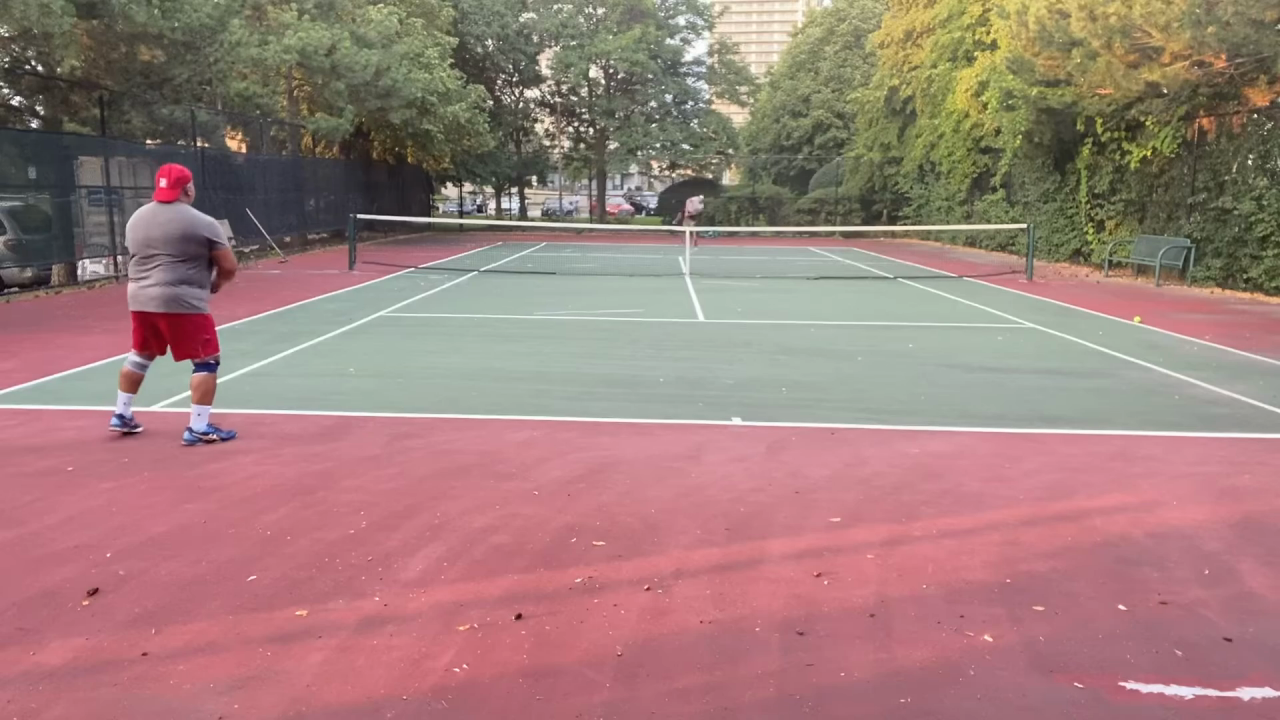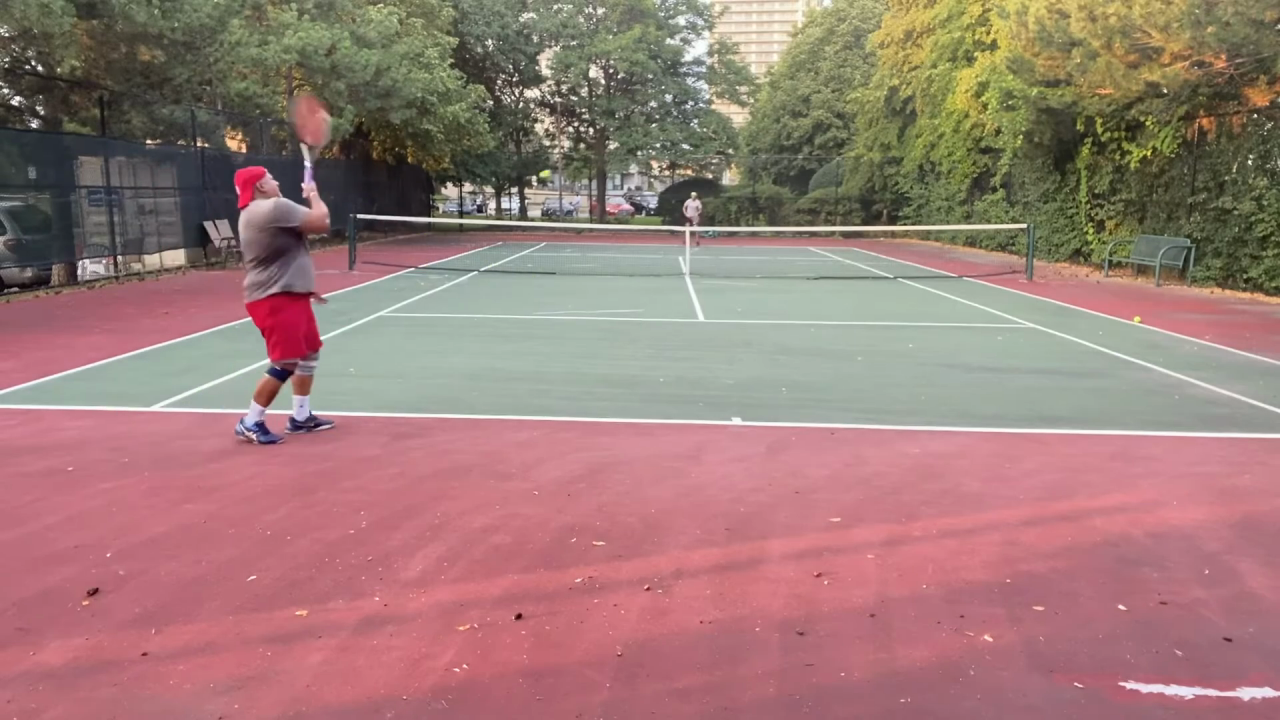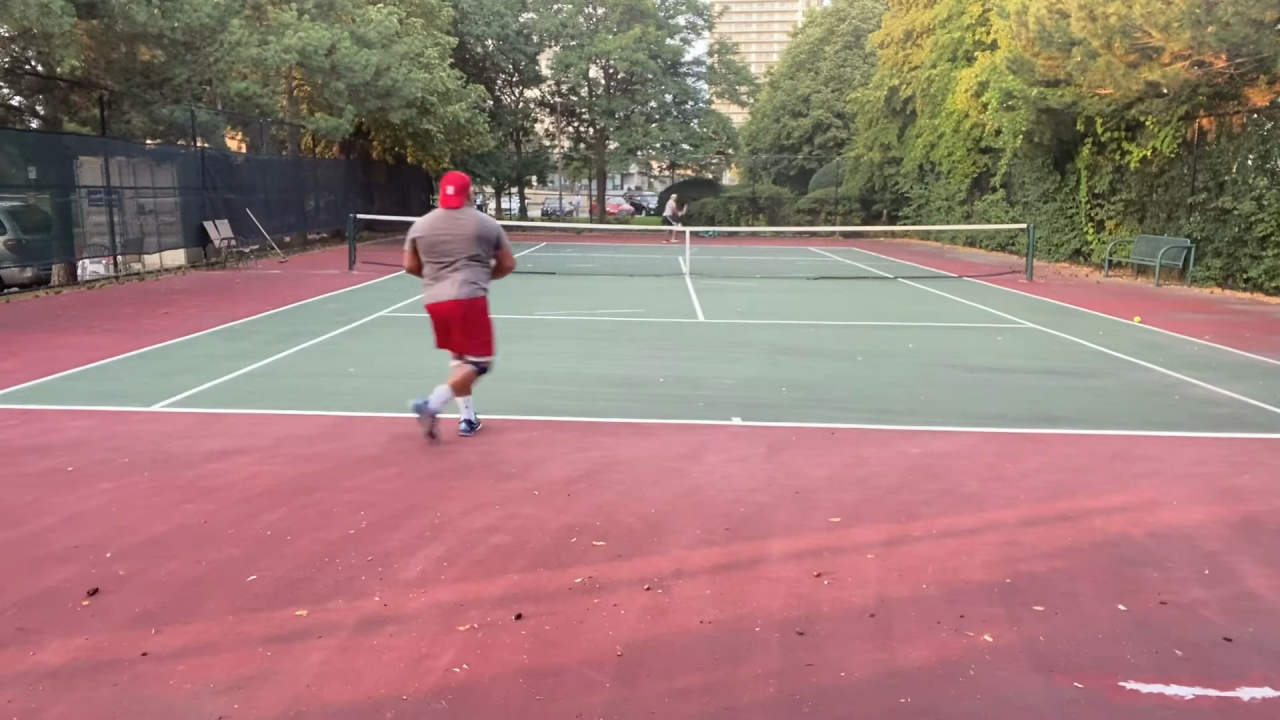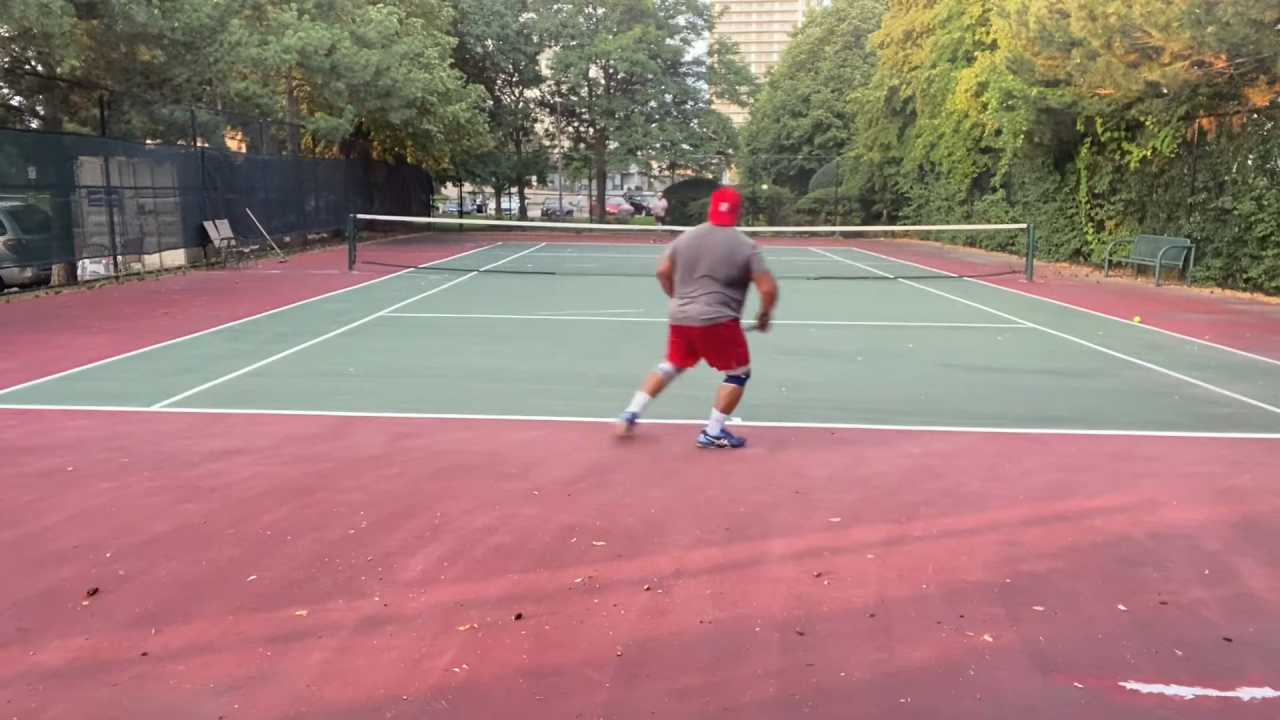
dt=1s
person 1, frame 1
left shoulder: (136, 218)
right shoulder: (203, 224)
right elbow: (229, 267)
right wrist: (215, 285)
left hip: (141, 299)
right hip: (182, 303)
left knee: (140, 355)
right knee: (206, 362)
left ankle: (121, 415)
right ankle: (199, 428)
person 1, frame 2
left shoulder: (253, 214)
right shoulder: (274, 208)
right elbow: (322, 222)
left wrist: (307, 288)
right wrist: (313, 195)
left hip: (288, 294)
right hip: (275, 298)
left knee: (309, 352)
right knee: (285, 362)
left ankle: (301, 417)
right ankle: (251, 422)
person 1, frame 3
left shoulder: (420, 225)
right shoulder: (487, 224)
left elbow: (410, 266)
right elbow: (508, 265)
left hip: (435, 300)
right hip: (468, 299)
left knee: (460, 356)
right knee: (479, 362)
left ankle: (467, 418)
right ankle: (430, 404)
person 1, frame 4
left shoulder: (686, 238)
right shoulder: (746, 246)
left elbow: (663, 272)
right elbow: (769, 289)
right wrist: (764, 316)
left hip: (681, 318)
right hip: (718, 321)
left knee: (672, 366)
right knee: (738, 374)
left ankle: (631, 414)
right ankle: (713, 433)
